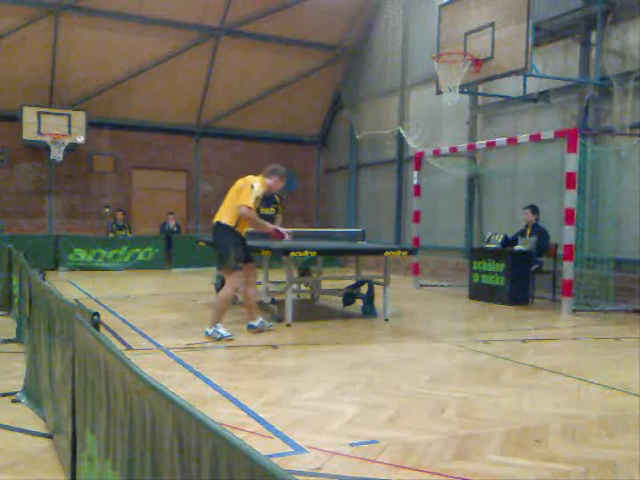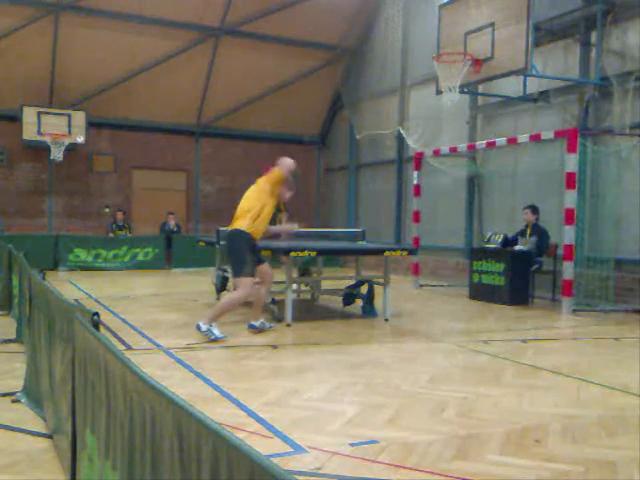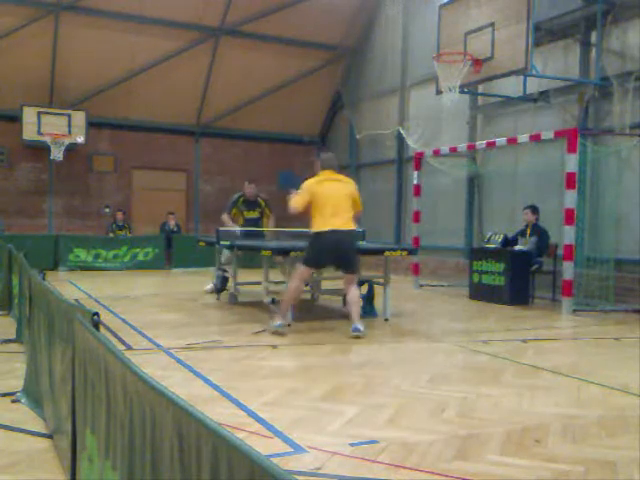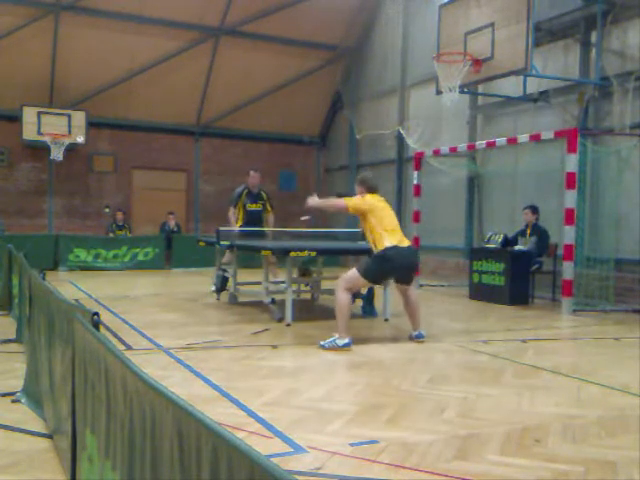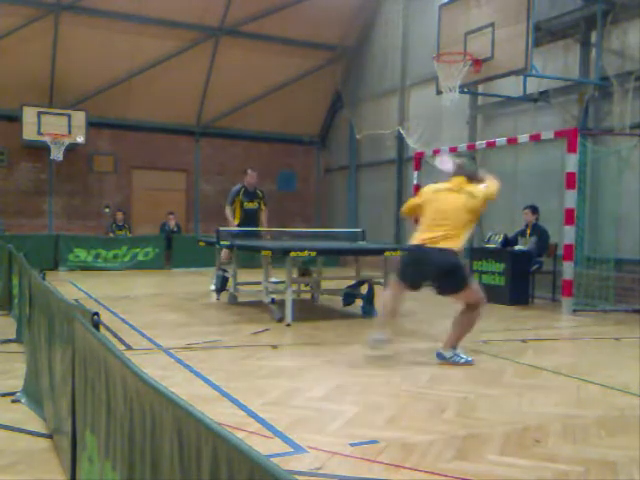
dt=1s
person 1, frame 1
left shoulder: (257, 185)
right shoulder: (255, 183)
left elbow: (249, 221)
right elbow: (244, 211)
left wrist: (272, 228)
right wrist: (267, 227)
left hip: (234, 235)
right hip: (226, 233)
left knee: (250, 276)
right knee: (234, 283)
left ankle: (254, 321)
right ankle: (213, 327)
person 1, frame 2
left shoulder: (267, 195)
right shoulder: (267, 184)
right elbow: (289, 165)
left wrist: (280, 229)
right wrist: (283, 164)
left hip: (247, 241)
right hip: (240, 239)
left knee: (266, 277)
right knee: (245, 291)
left ankle: (256, 322)
right ankle: (206, 324)
person 1, frame 3
left shoulder: (311, 184)
right shoulder: (350, 184)
left elbow: (294, 209)
right elbow: (357, 213)
left wrist: (294, 198)
left hip: (322, 237)
right hip: (347, 236)
left knee: (298, 279)
right knee: (351, 284)
left ankle: (280, 320)
right ankle: (356, 324)
person 1, frame 4
left shoulder: (366, 201)
right shoulder: (383, 204)
left elbow: (338, 204)
left wrist: (316, 203)
left hip: (390, 255)
right hip: (410, 254)
left knee: (343, 286)
right knee: (407, 290)
left ankle: (343, 338)
right ankle: (417, 332)
person 1, frame 5
left shoulder: (430, 190)
right shoulder: (479, 194)
left elbow: (406, 212)
right elbow: (493, 183)
right wrist: (477, 174)
left hip: (416, 254)
right hip: (445, 259)
left knee: (395, 288)
right knee: (476, 303)
left ankle: (380, 332)
right ankle: (448, 349)
